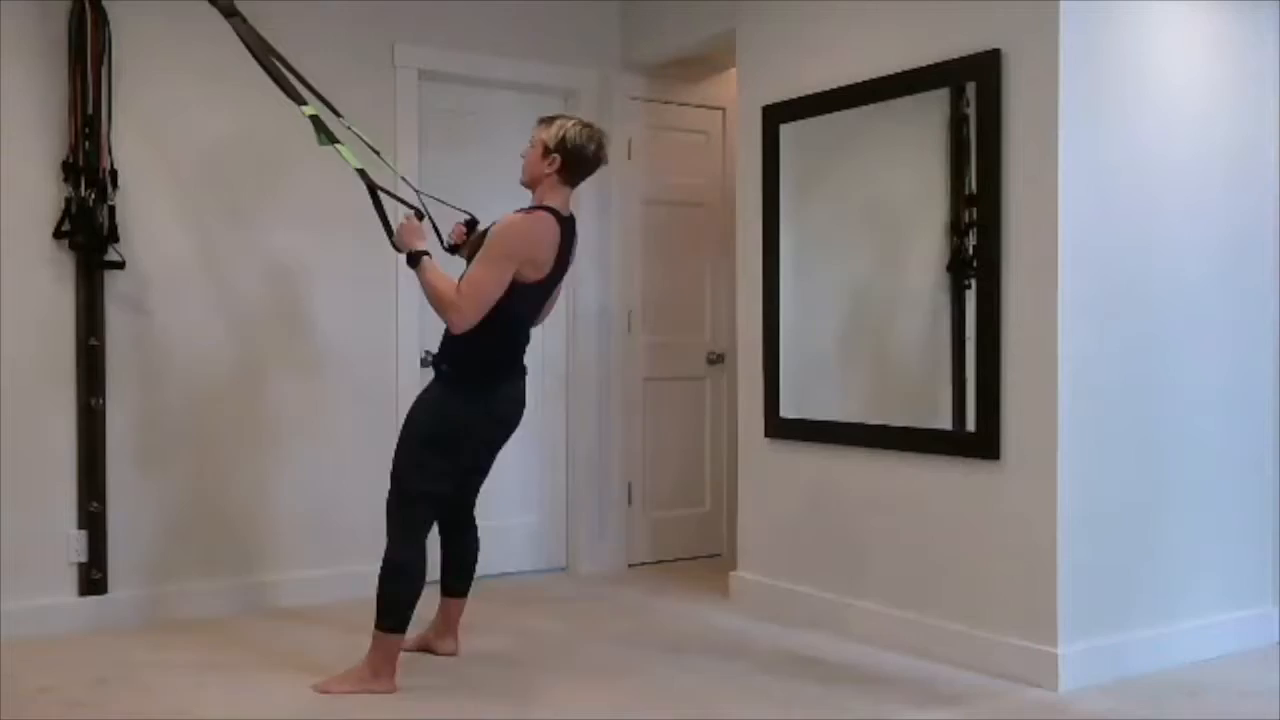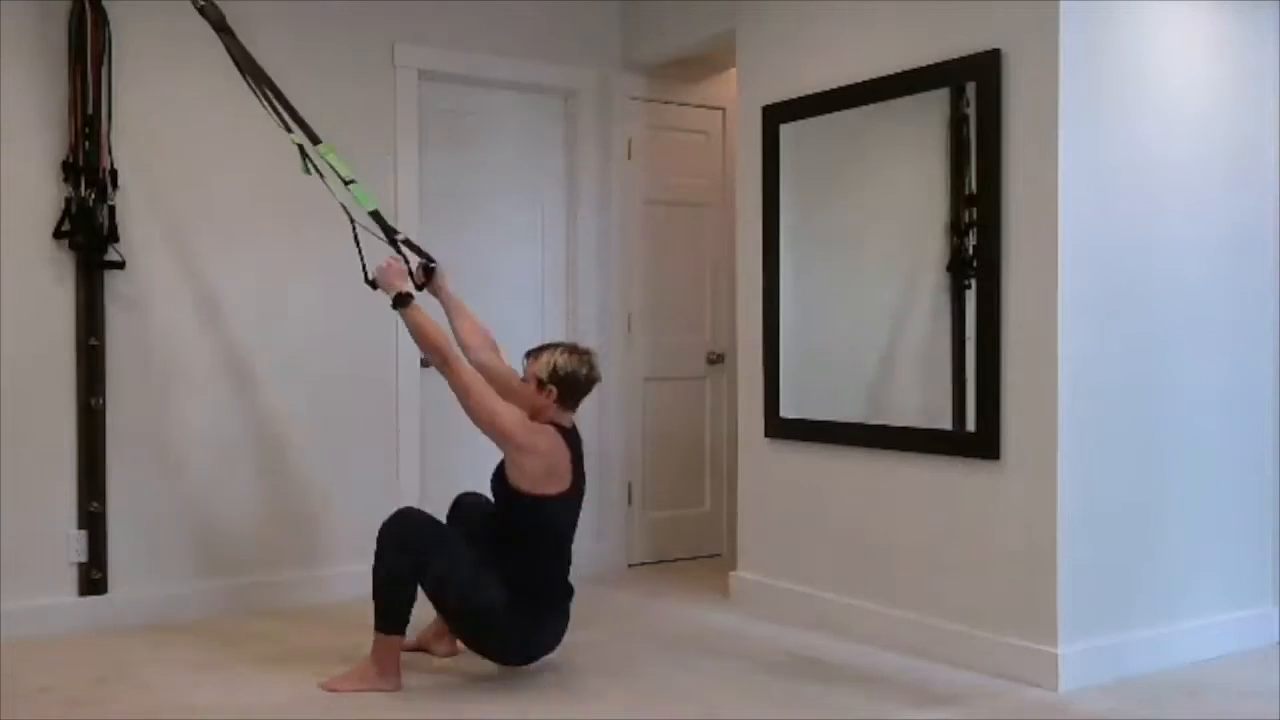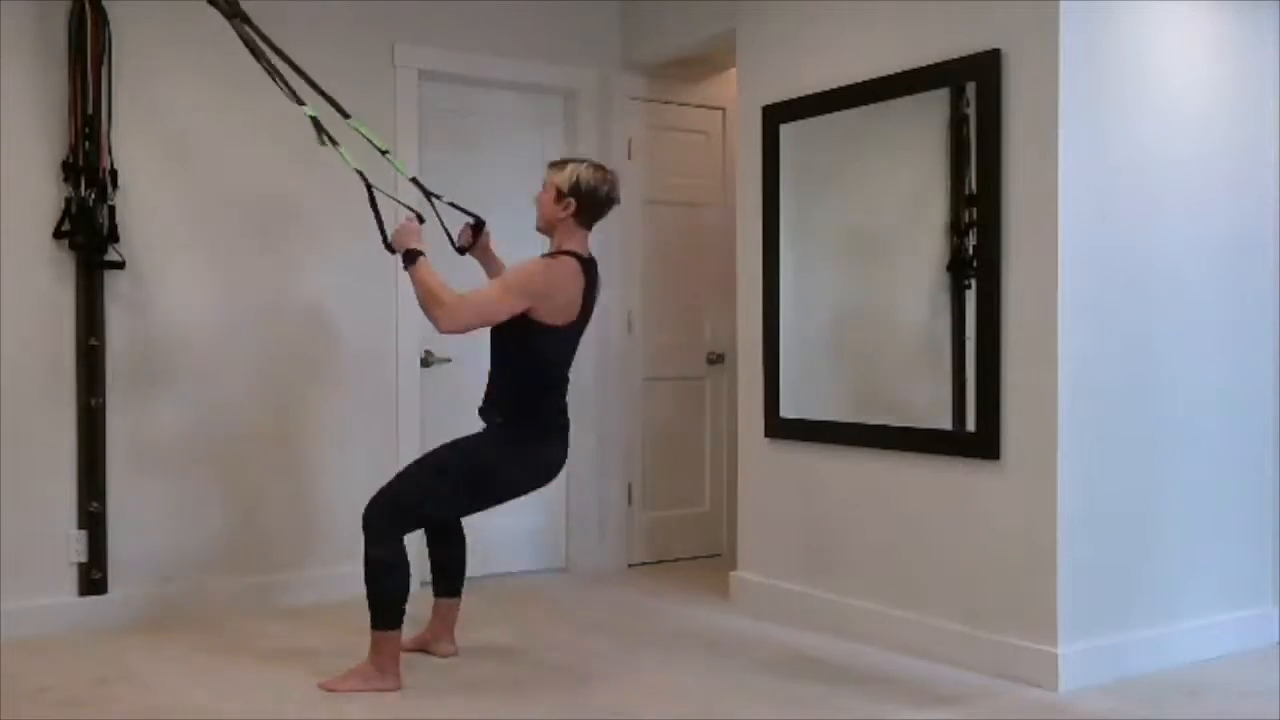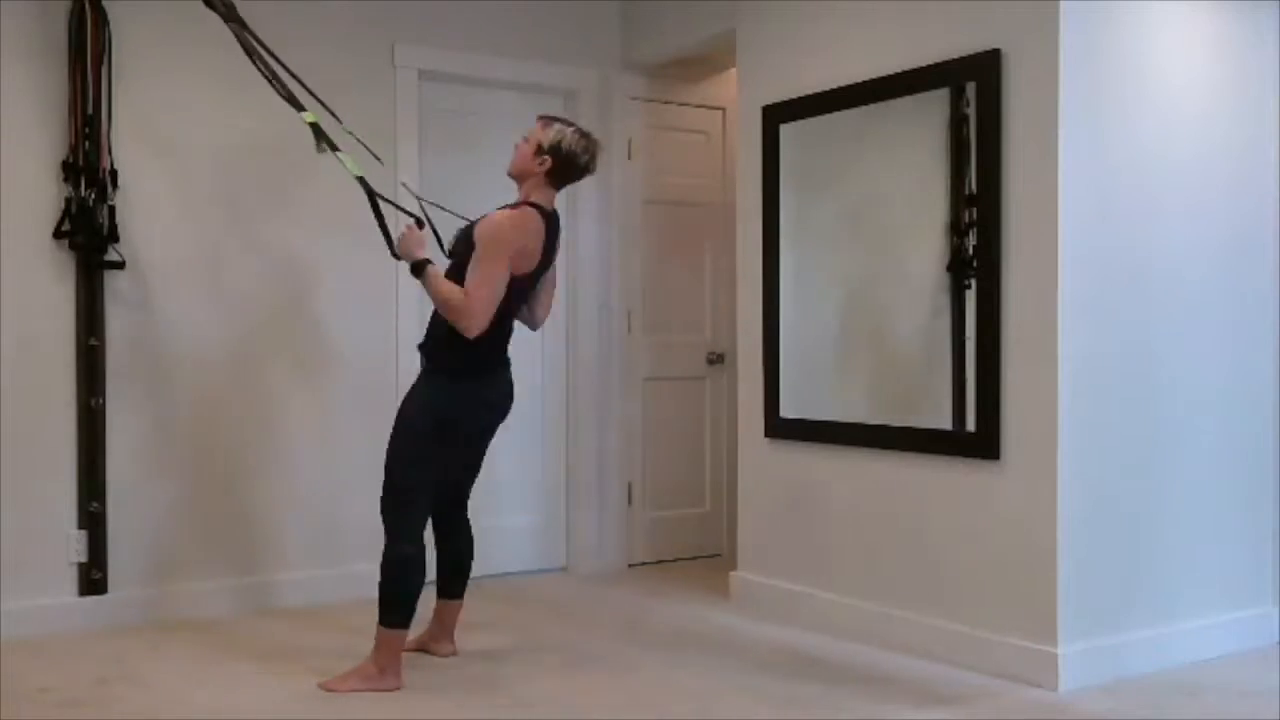
dt=0.4s
person 1, frame 1
left shoulder: (522, 228)
right shoulder: (562, 230)
left elbow: (459, 315)
left wrist: (417, 252)
right wrist: (476, 252)
left hip: (461, 396)
right hip: (501, 395)
left knee: (407, 522)
right knee: (455, 510)
left ankle: (380, 668)
right ankle: (444, 632)
person 1, frame 2
left shoulder: (535, 443)
right shoulder: (556, 433)
left elbow: (454, 366)
right elbow: (488, 360)
left wrist: (402, 295)
right wrist: (443, 293)
left knee: (402, 531)
right knee: (468, 509)
left ankle: (382, 669)
right ankle: (440, 634)
person 1, frame 3
left shoulder: (553, 273)
right shoulder: (578, 269)
left elbow: (450, 315)
left wrist: (413, 253)
right wrist: (486, 255)
left hip: (515, 444)
right hip: (535, 443)
left knee: (383, 517)
right knee: (436, 500)
left ankle: (382, 667)
right ankle: (440, 633)
person 1, frame 4
left shoulder: (508, 225)
right shoulder: (546, 226)
left elbow: (470, 322)
left wrist: (421, 263)
left hip: (450, 388)
right hip: (488, 388)
left knee: (404, 516)
right knee: (449, 507)
left ankle: (384, 667)
right ankle: (440, 631)
